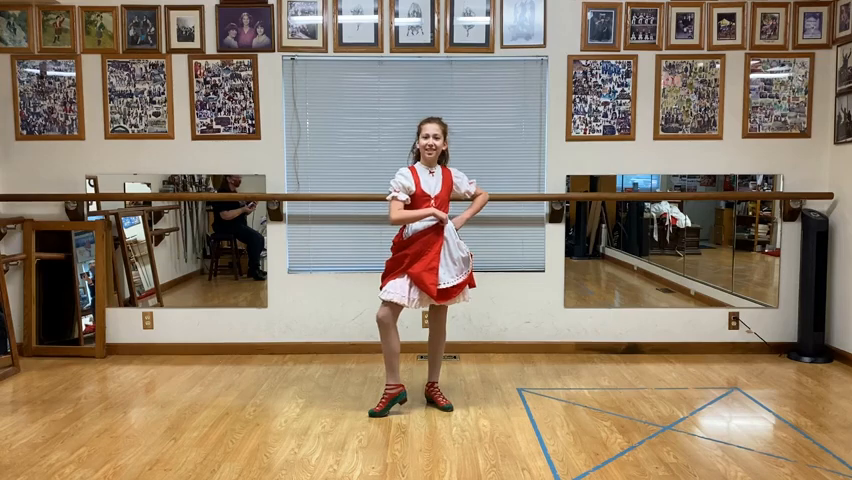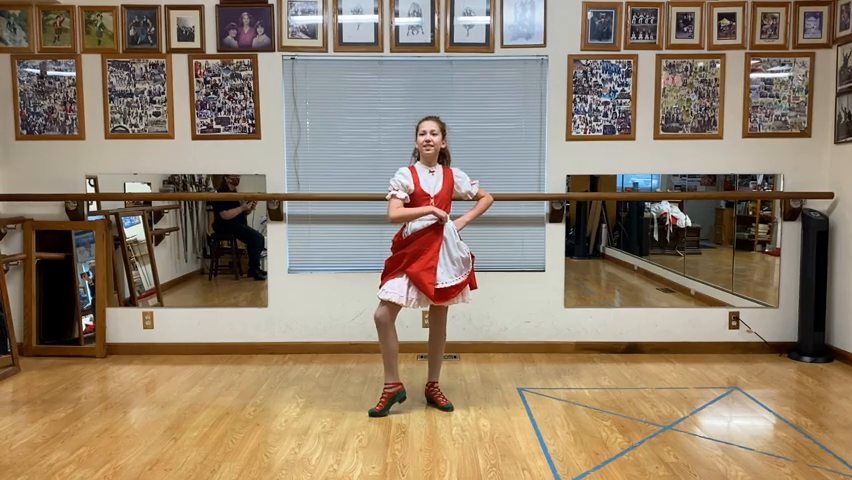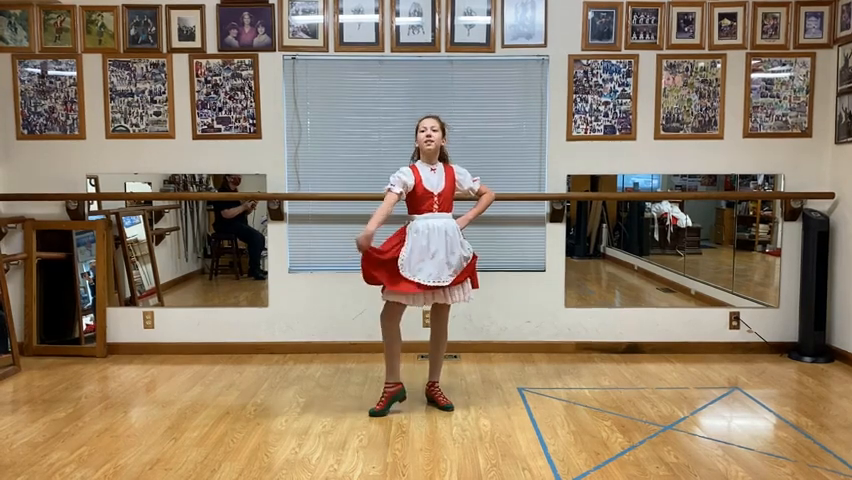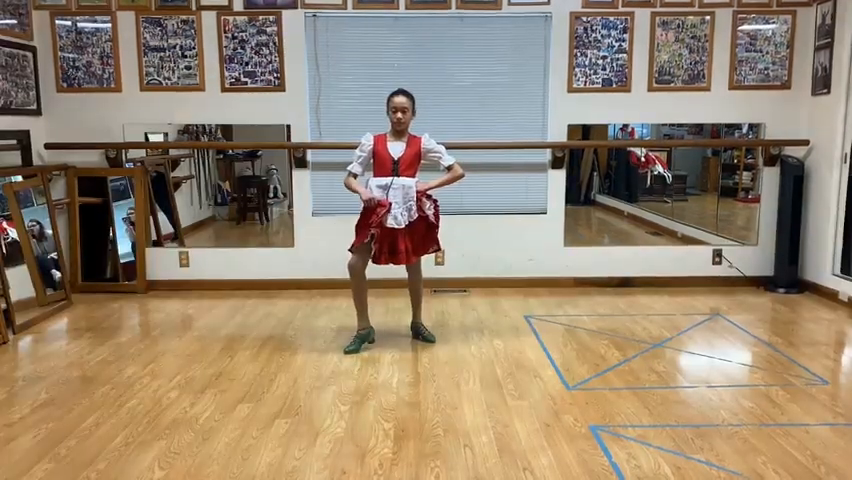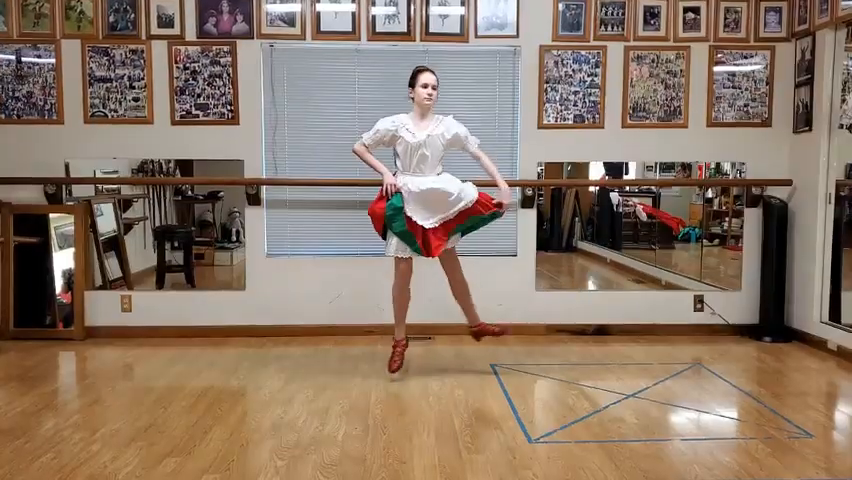
dt=1s
person 1, frame 1
left shoulder: (452, 176)
right shoulder: (405, 176)
left elbow: (482, 195)
right elbow: (395, 217)
left wrist: (461, 219)
right wrist: (432, 211)
left hip: (443, 251)
right hip: (412, 251)
left knee: (438, 320)
right knee: (385, 316)
left ankle: (433, 387)
right ankle: (394, 387)
person 1, frame 2
left shoulder: (453, 176)
right shoulder: (405, 175)
left elbow: (486, 198)
right elbow: (393, 214)
left wrist: (463, 221)
right wrist: (430, 209)
left hip: (444, 250)
right hip: (412, 249)
left knee: (439, 320)
right knee: (383, 316)
left ankle: (433, 387)
right ankle: (393, 386)
person 1, frame 3
left shoulder: (455, 174)
right shoulder: (407, 174)
left elbow: (488, 195)
right elbow: (388, 204)
left wrist: (464, 220)
right wrist: (369, 228)
left hip: (443, 252)
right hip: (412, 250)
left knee: (440, 320)
right knee: (389, 314)
left ankle: (433, 386)
right ankle: (392, 385)
person 1, frame 4
left shoulder: (423, 144)
right shoulder: (372, 143)
left elbow: (457, 172)
right elbow: (349, 179)
left wrist: (428, 186)
right wrist: (363, 190)
left hip: (410, 209)
right hip: (380, 209)
left knee: (413, 266)
right knee: (356, 264)
left ankle: (417, 323)
right ankle: (364, 326)
person 1, frame 5
left shoulder: (448, 126)
right shoulder: (394, 124)
left elbow: (479, 155)
right elbow: (359, 148)
left wrist: (502, 185)
right wrist: (384, 172)
left hip: (440, 197)
right hip: (405, 198)
left knee: (451, 263)
right knee: (403, 272)
left ankle: (474, 323)
right ankle: (399, 341)
